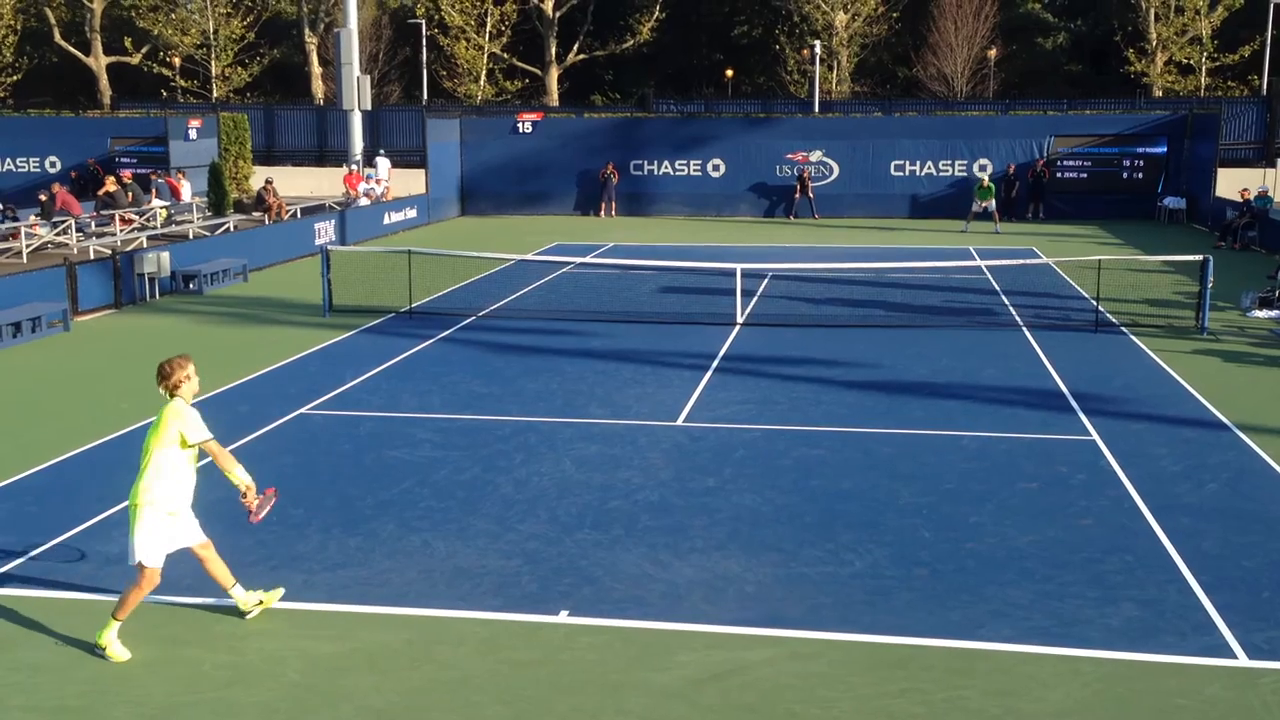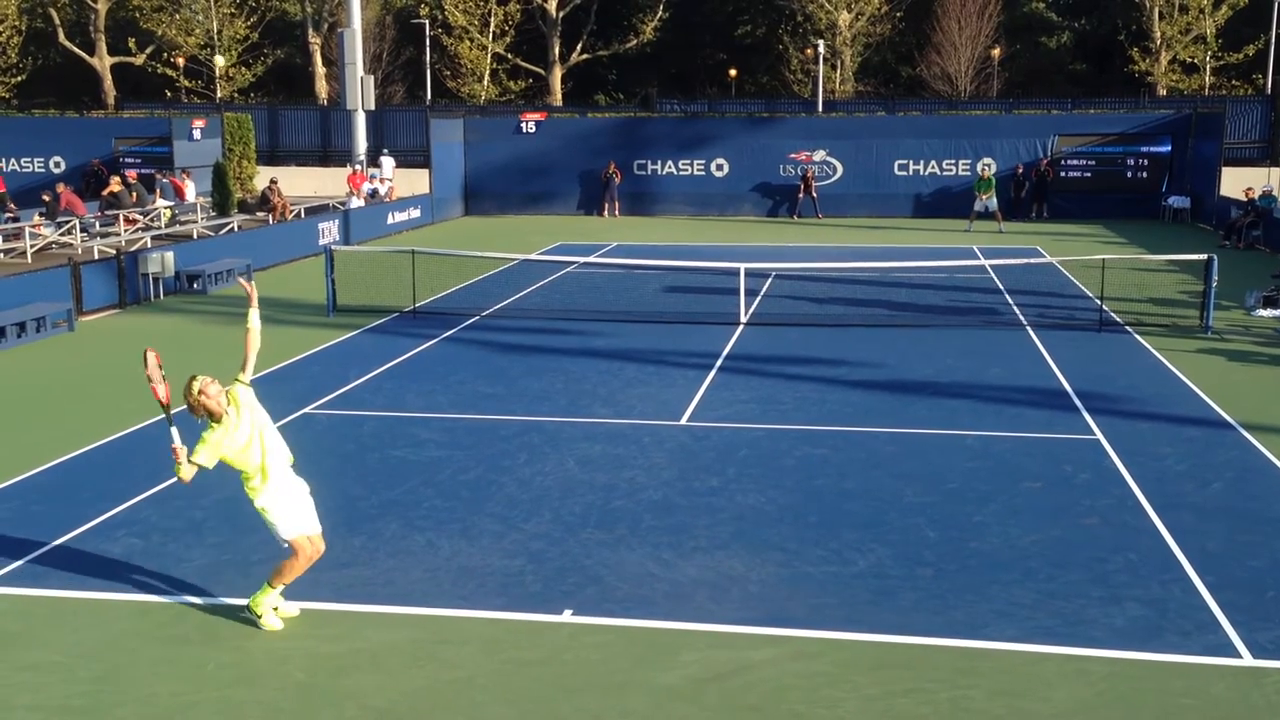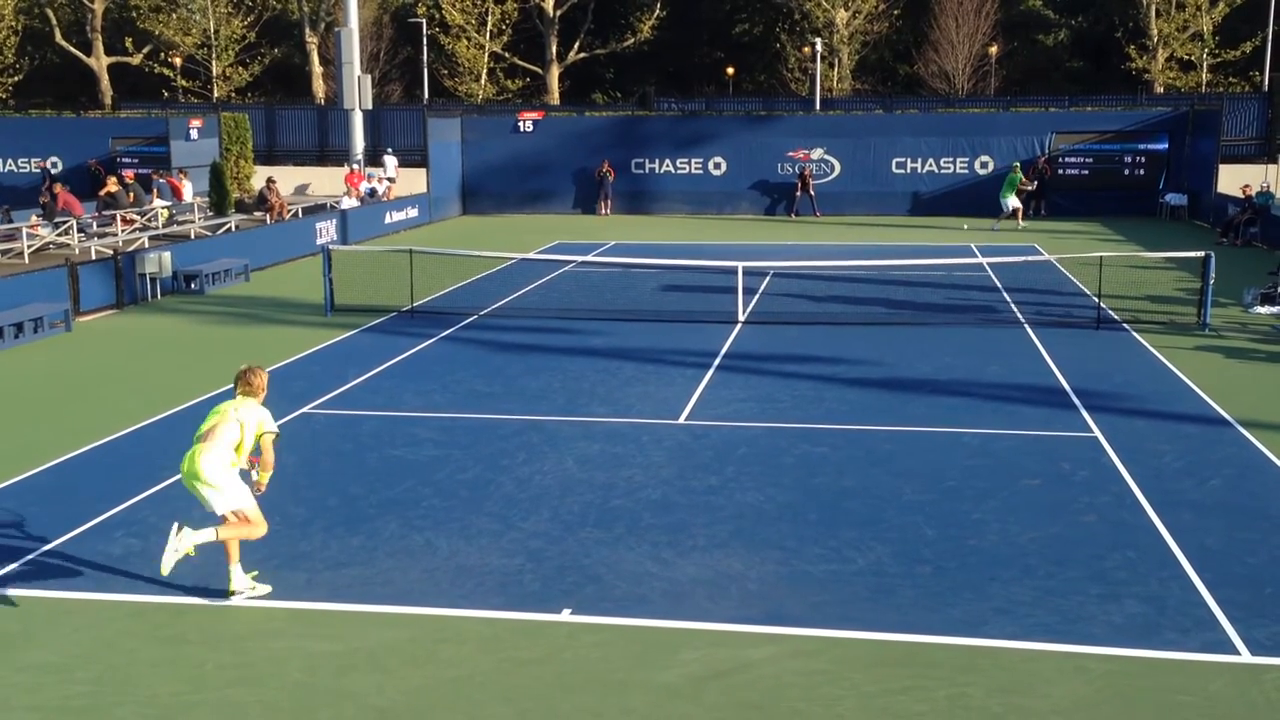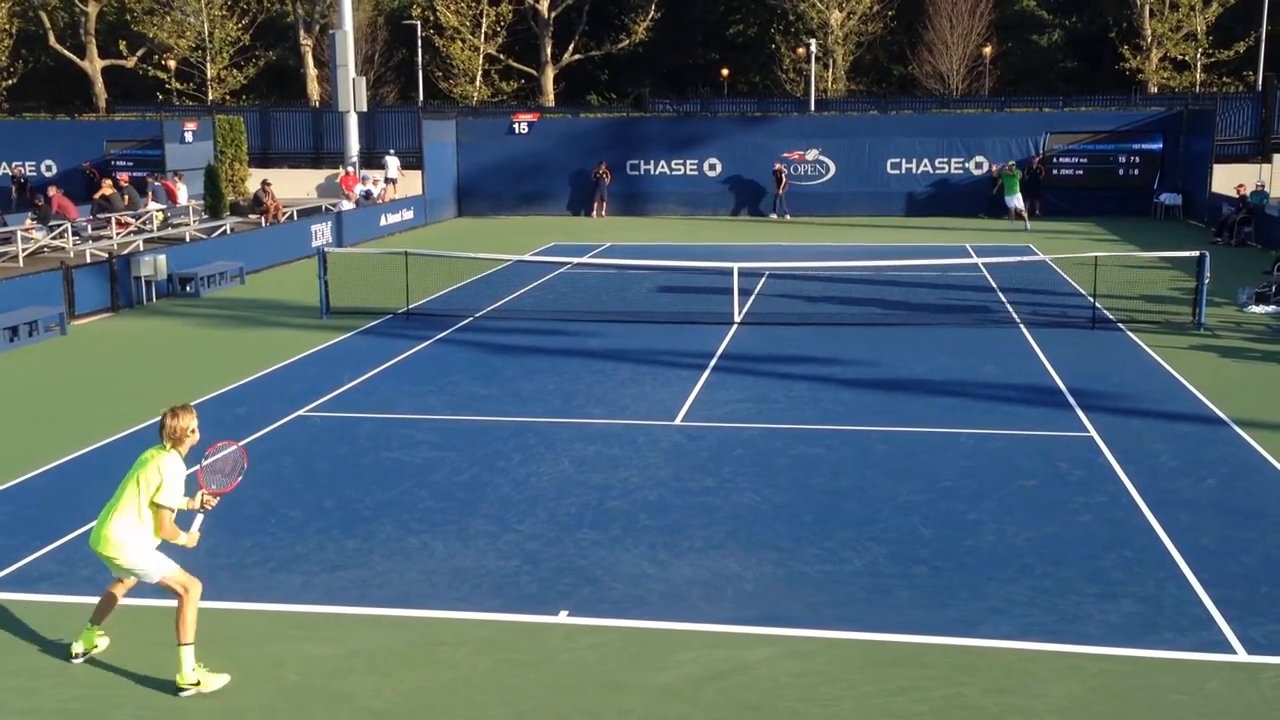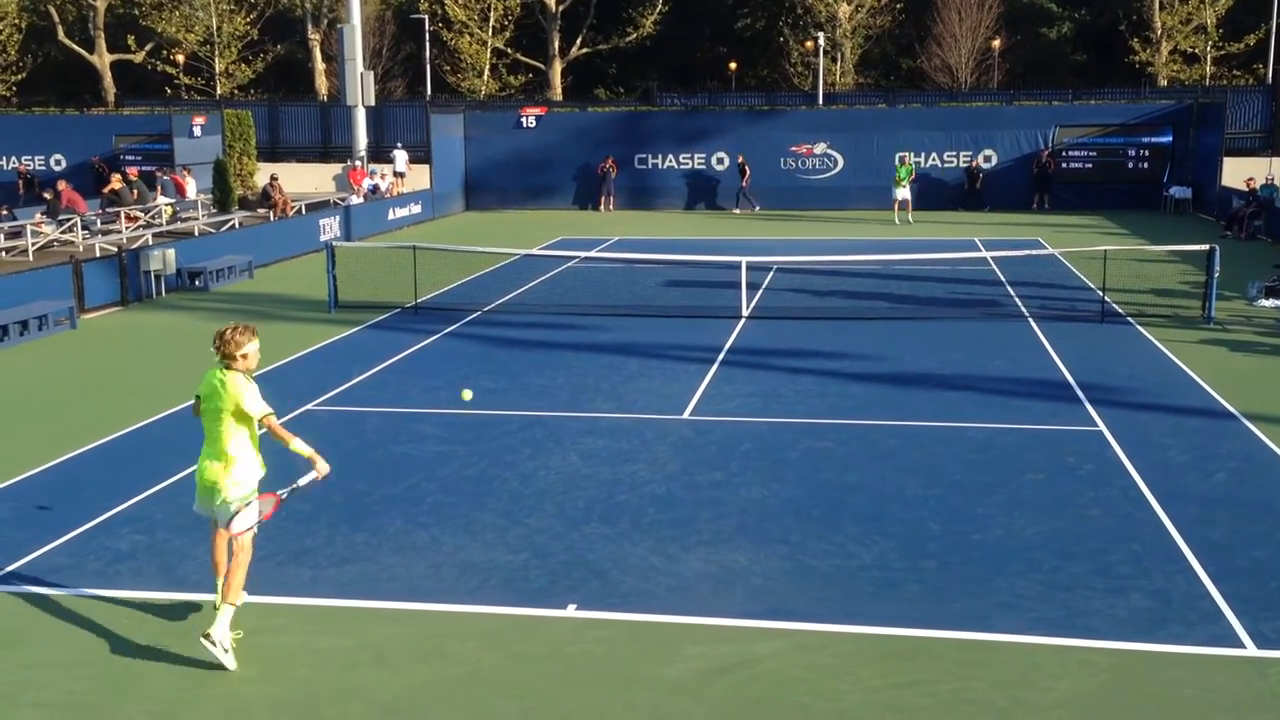
dt=1s
person 1, frame 1
left shoulder: (180, 412)
right shoulder: (182, 413)
left elbow: (217, 457)
right elbow: (218, 454)
left wrist: (241, 486)
right wrist: (248, 483)
left hip: (175, 505)
right hip: (153, 505)
left knee: (205, 548)
right knee: (148, 578)
left ankle: (245, 600)
right ankle: (107, 637)
person 1, frame 2
left shoulder: (240, 394)
right shoulder: (212, 439)
left elbow: (252, 347)
right elbow: (185, 475)
left wrist: (253, 304)
right wrist: (181, 460)
left hip: (291, 483)
right hip: (268, 494)
left knee: (316, 548)
right knee: (302, 552)
left ankle: (271, 596)
right ankle: (261, 602)
person 1, frame 3
left shoulder: (221, 408)
right shoulder: (261, 413)
right elbow: (268, 459)
left wrist: (244, 463)
right wrist: (262, 480)
left hip: (190, 466)
right hip: (215, 467)
left knee: (234, 518)
right knee: (257, 528)
left ankle: (238, 580)
right ankle: (191, 537)
person 1, frame 4
left shoulder: (152, 454)
right shoulder: (174, 470)
right elbow: (164, 528)
left wrist: (190, 503)
right wrist: (186, 539)
left hip: (104, 535)
right hip: (127, 542)
left knee: (125, 581)
right knee: (190, 588)
left ankle: (85, 643)
right ankle: (188, 672)
person 1, frame 5
left shoulder: (212, 377)
right shoulder: (243, 388)
left elbow: (197, 411)
right elbow: (277, 431)
right wrist: (313, 457)
left hip: (209, 475)
right hip: (237, 479)
left knee: (221, 532)
right knee: (242, 550)
left ankle: (221, 595)
right ankle: (219, 630)
